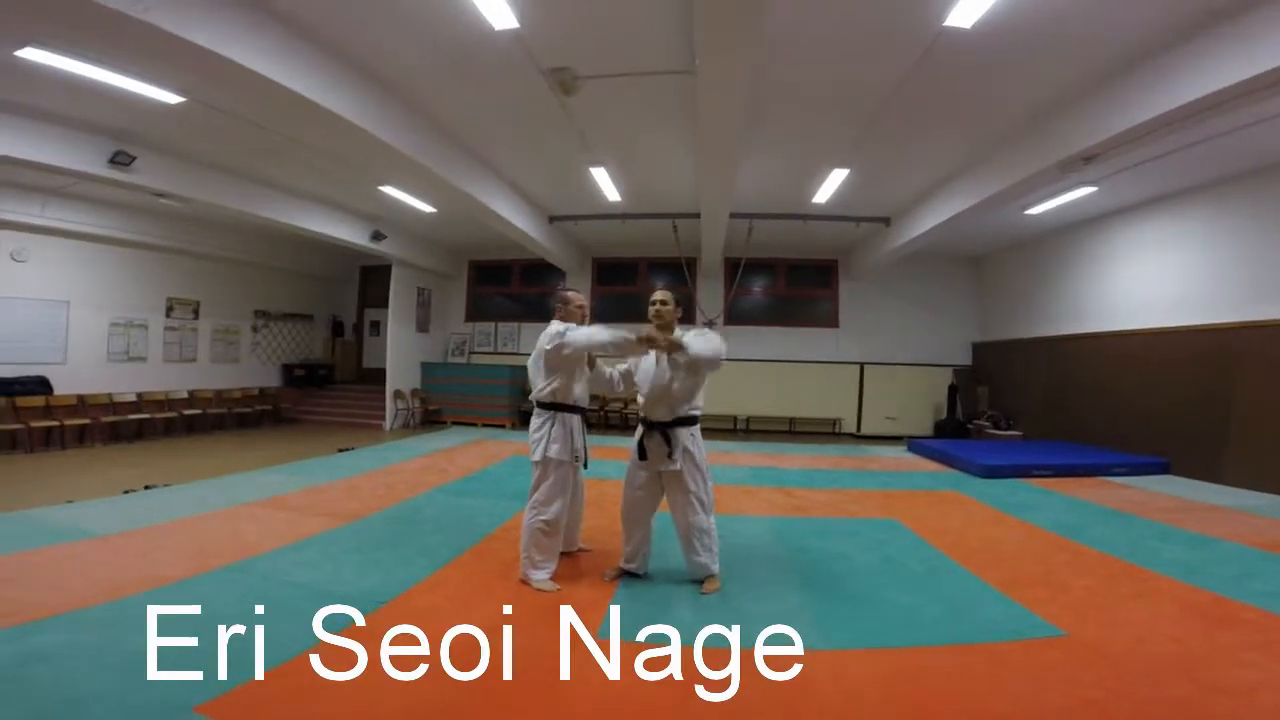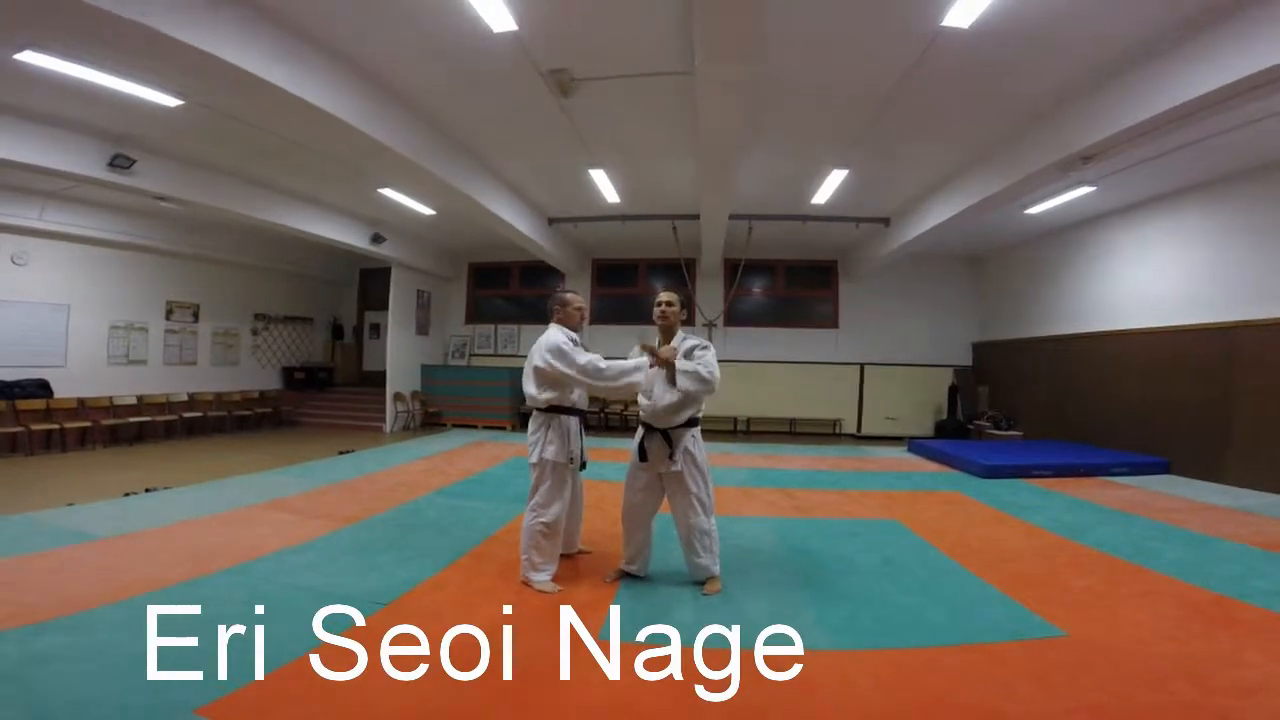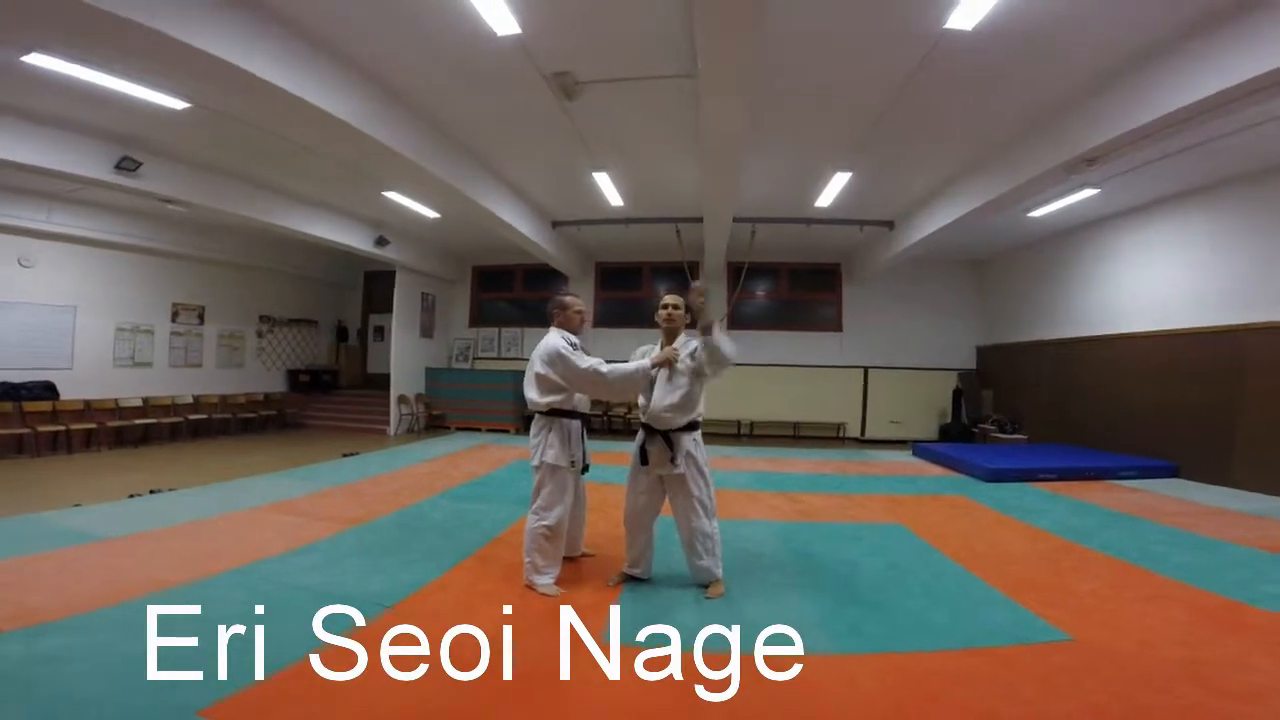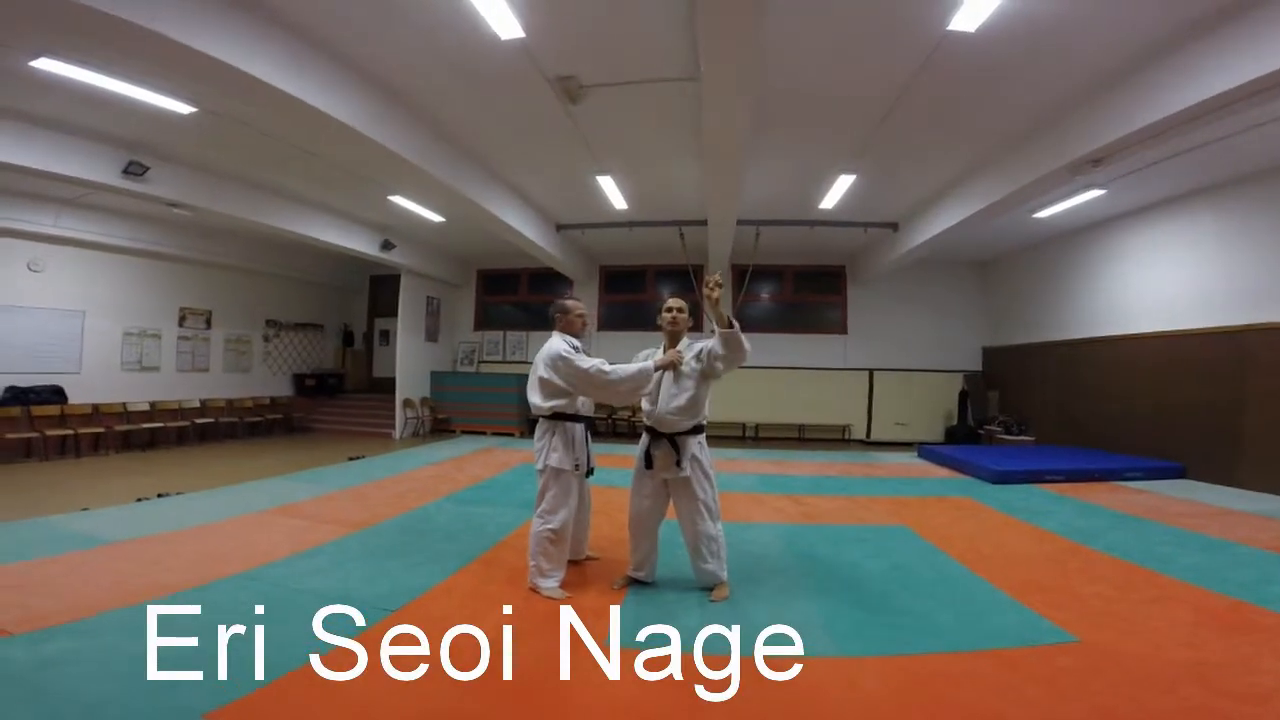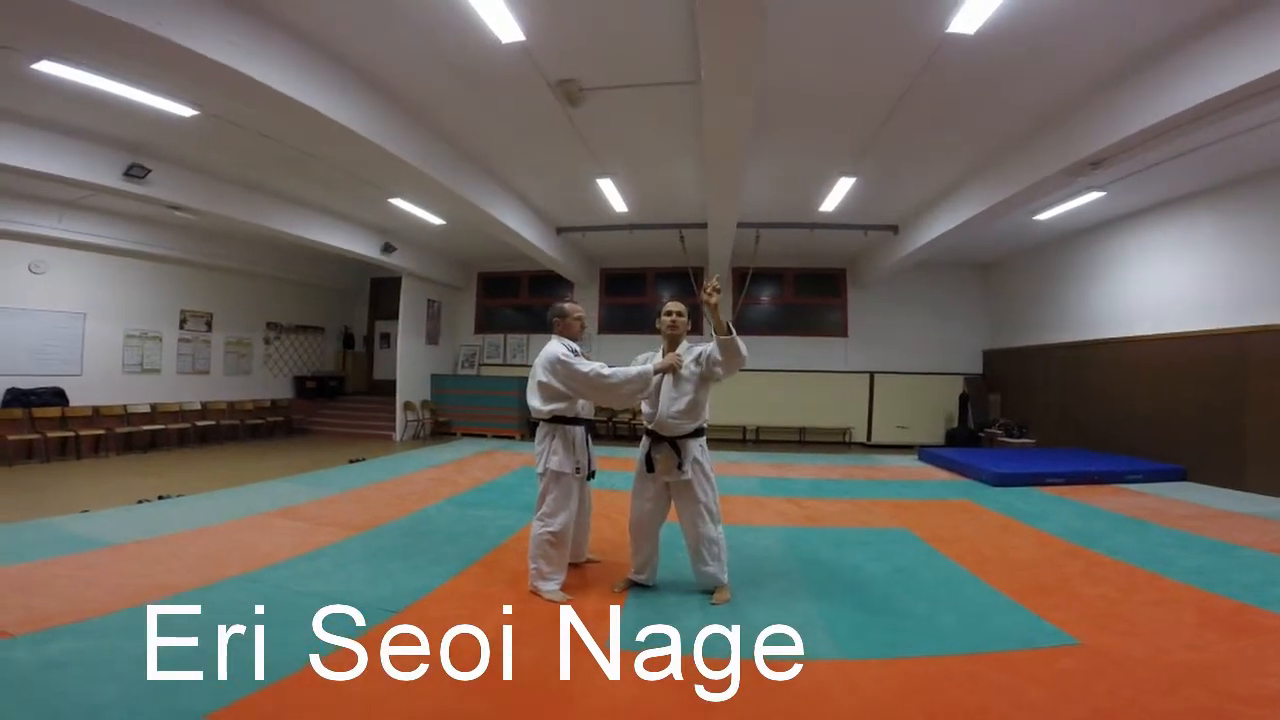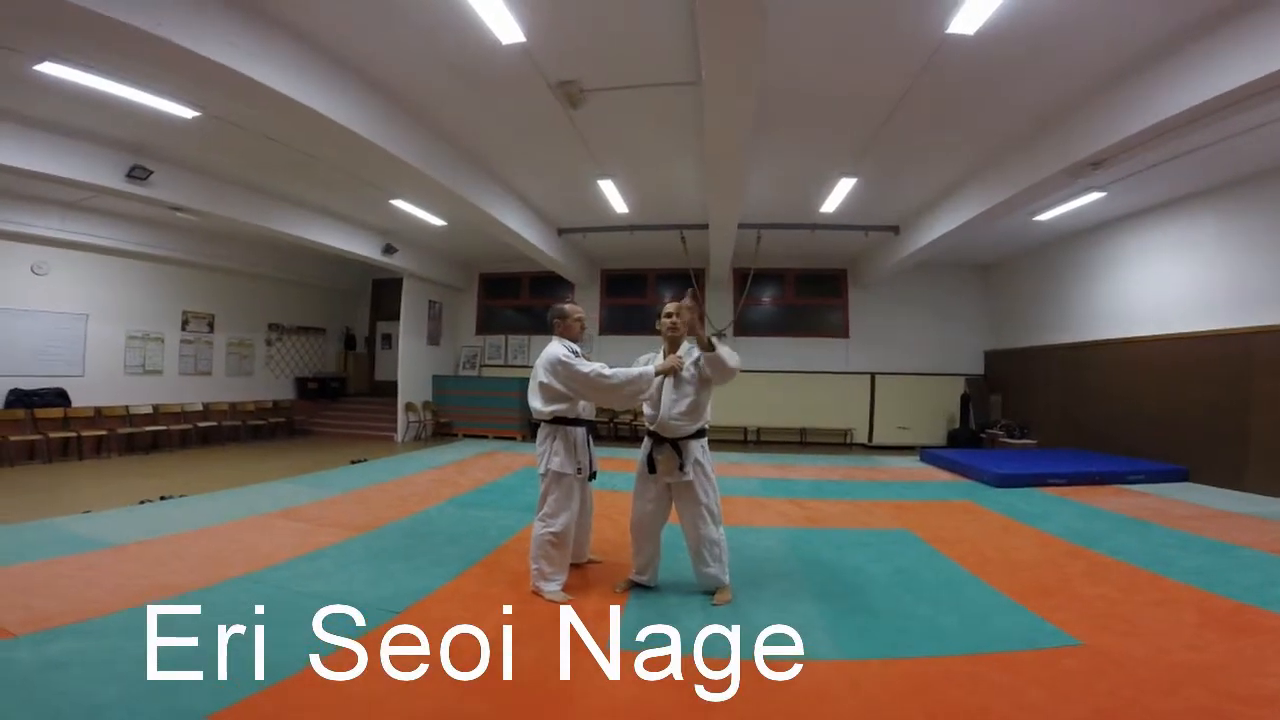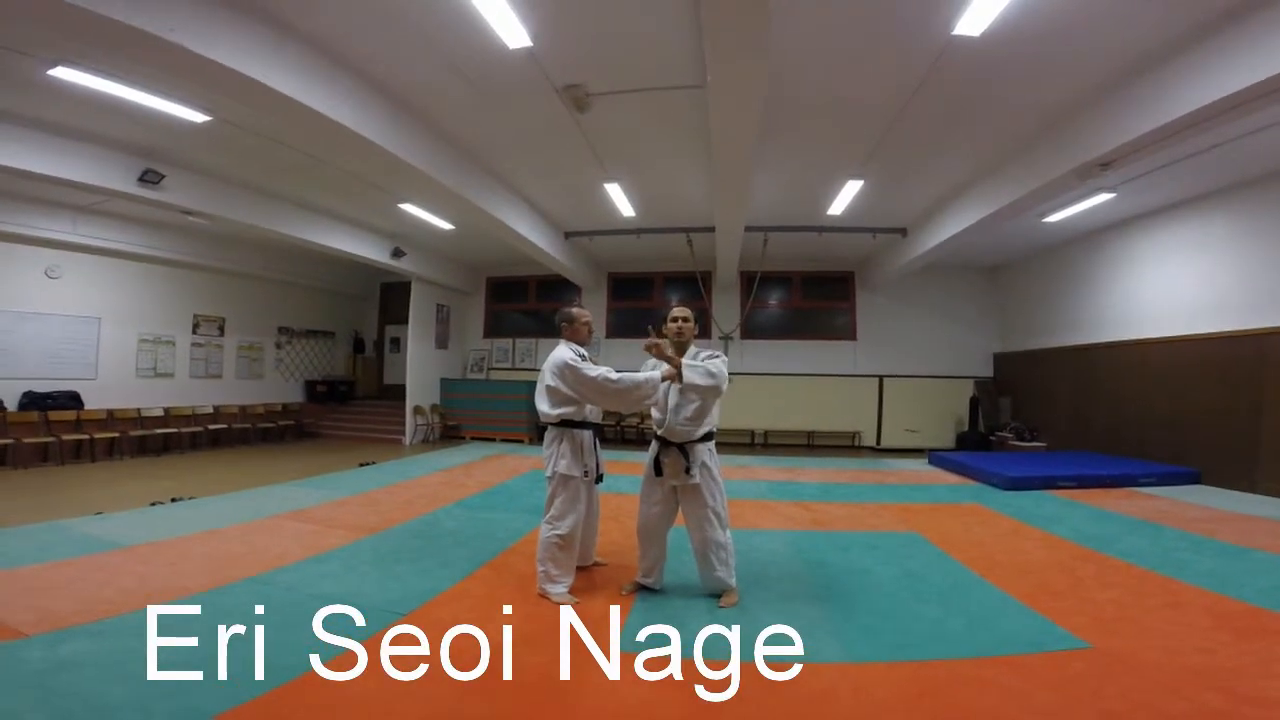
dt=0.2s
person 1, frame 1
left shoulder: (692, 342)
right shoulder: (641, 353)
left elbow: (716, 351)
right elbow: (617, 382)
left wrist: (672, 345)
left hip: (681, 439)
right hip: (647, 438)
left knee: (693, 509)
right knee: (635, 507)
left ankle: (707, 570)
right ankle: (632, 563)
person 1, frame 2
left shoulder: (697, 348)
right shoulder: (644, 352)
left elbow: (709, 381)
left wrist: (670, 362)
left hip: (682, 441)
right hip: (648, 440)
left knee: (694, 511)
right knee: (636, 509)
left ankle: (708, 572)
right ankle: (633, 565)
person 1, frame 3
left shoulder: (697, 348)
right shoulder: (643, 353)
left elbow: (724, 357)
left wrist: (703, 315)
left hip: (683, 444)
right hip: (648, 442)
left knee: (696, 514)
right knee: (637, 512)
left ankle: (711, 575)
right ankle: (635, 568)
person 1, frame 4
left shoulder: (702, 353)
right shoulder: (645, 358)
left elbow: (735, 353)
left wrist: (715, 309)
left hip: (688, 448)
right hip: (652, 446)
left knee: (701, 518)
right knee: (642, 516)
left ankle: (716, 577)
right ankle: (640, 571)
person 1, frame 5
left shoulder: (702, 356)
right shoulder: (644, 361)
left elbow: (734, 358)
left wrist: (714, 314)
left hip: (689, 450)
right hip: (652, 449)
left knee: (702, 521)
right knee: (642, 519)
left ankle: (717, 581)
right ankle: (641, 574)
person 1, frame 6
left shoulder: (700, 358)
right shoulder: (645, 362)
left elbow: (727, 367)
left wrist: (698, 330)
left hip: (690, 451)
right hip: (654, 450)
left knee: (703, 522)
right knee: (643, 520)
left ankle: (719, 581)
right ankle: (642, 575)
person 1, frame 7
left shoulder: (709, 360)
right shoulder: (652, 366)
left elbow: (714, 383)
left wrist: (672, 359)
left hip: (697, 454)
right hip: (661, 453)
left knee: (710, 525)
right knee: (650, 522)
left ankle: (725, 584)
right ankle: (648, 577)
person 2, frame 1
left shoulder: (568, 340)
right shoulder: (557, 335)
left elbow: (597, 379)
right elbow: (596, 337)
right wrist: (636, 341)
left hip: (568, 424)
right hip: (554, 426)
left knee: (571, 492)
right knee: (548, 500)
left ankle: (566, 542)
right ankle: (535, 569)
person 2, frame 2
left shoulder: (564, 341)
right shoulder: (554, 343)
left elbow: (585, 377)
right elbow: (596, 371)
right wrist: (647, 363)
left hip: (566, 427)
right hip: (552, 428)
left knee: (570, 493)
right knee: (547, 502)
left ankle: (567, 545)
right ankle: (535, 571)
person 2, frame 3
left shoulder: (565, 344)
right shoulder: (555, 348)
left elbow: (586, 380)
right elbow: (600, 375)
right wrist: (652, 363)
left hip: (568, 430)
right hip: (555, 432)
left knee: (573, 496)
right knee: (550, 505)
left ankle: (569, 547)
right ankle: (539, 574)
person 2, frame 4
left shoulder: (567, 348)
right shoulder: (558, 352)
left elbow: (589, 383)
right elbow: (604, 377)
right wrist: (656, 365)
left hip: (573, 434)
right hip: (559, 436)
left knee: (577, 500)
right knee: (555, 508)
left ankle: (574, 551)
right ankle: (543, 577)
person 2, frame 5
left shoulder: (566, 352)
right shoulder: (557, 356)
left elbow: (590, 385)
right elbow: (603, 379)
right wrist: (656, 368)
left hip: (573, 437)
right hip: (559, 440)
left knee: (578, 503)
right knee: (555, 511)
left ankle: (574, 554)
right ankle: (544, 580)
person 2, frame 6
left shoulder: (567, 353)
right shoulder: (557, 357)
left elbow: (590, 387)
right elbow: (604, 380)
right wrist: (657, 370)
left hip: (574, 438)
right hip: (561, 441)
left knee: (580, 504)
right knee: (557, 513)
left ankle: (576, 554)
right ankle: (546, 581)
person 2, frame 7
left shoulder: (574, 356)
right shoulder: (565, 360)
left elbow: (597, 390)
right elbow: (611, 384)
right wrist: (662, 375)
left hip: (581, 440)
right hip: (568, 444)
left knee: (586, 507)
right knee: (563, 515)
left ankle: (582, 557)
right ankle: (552, 583)
